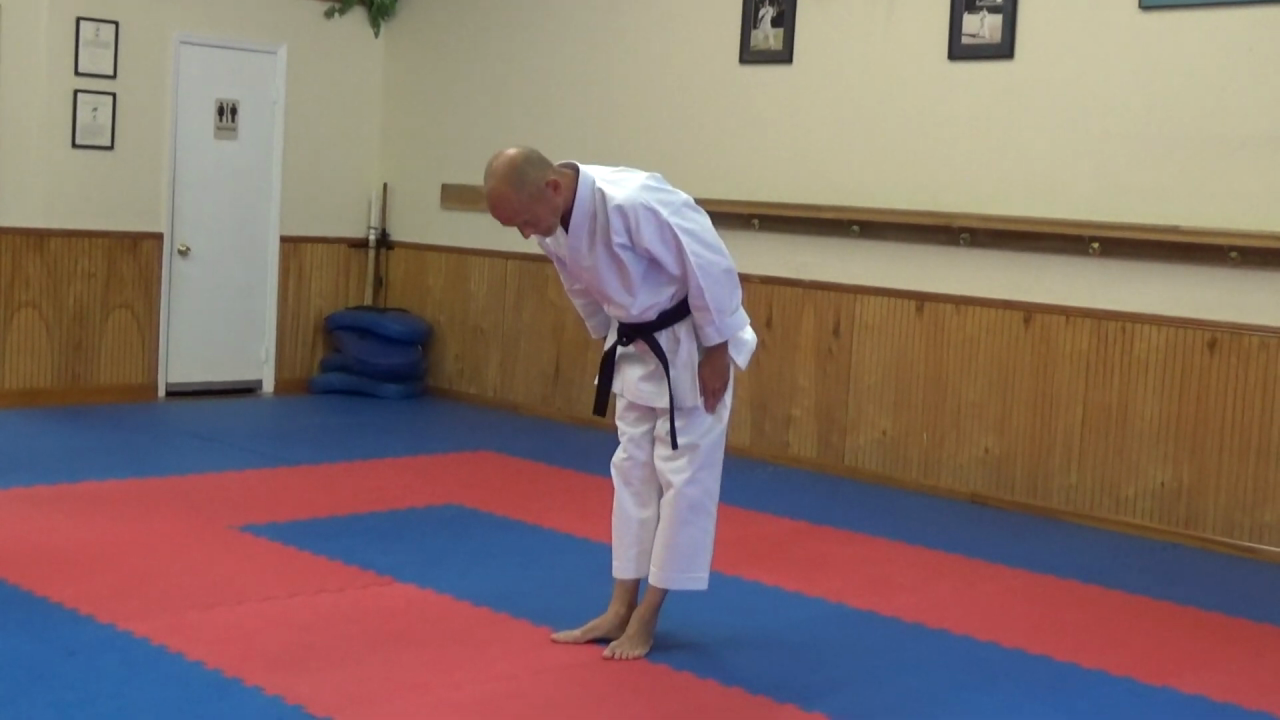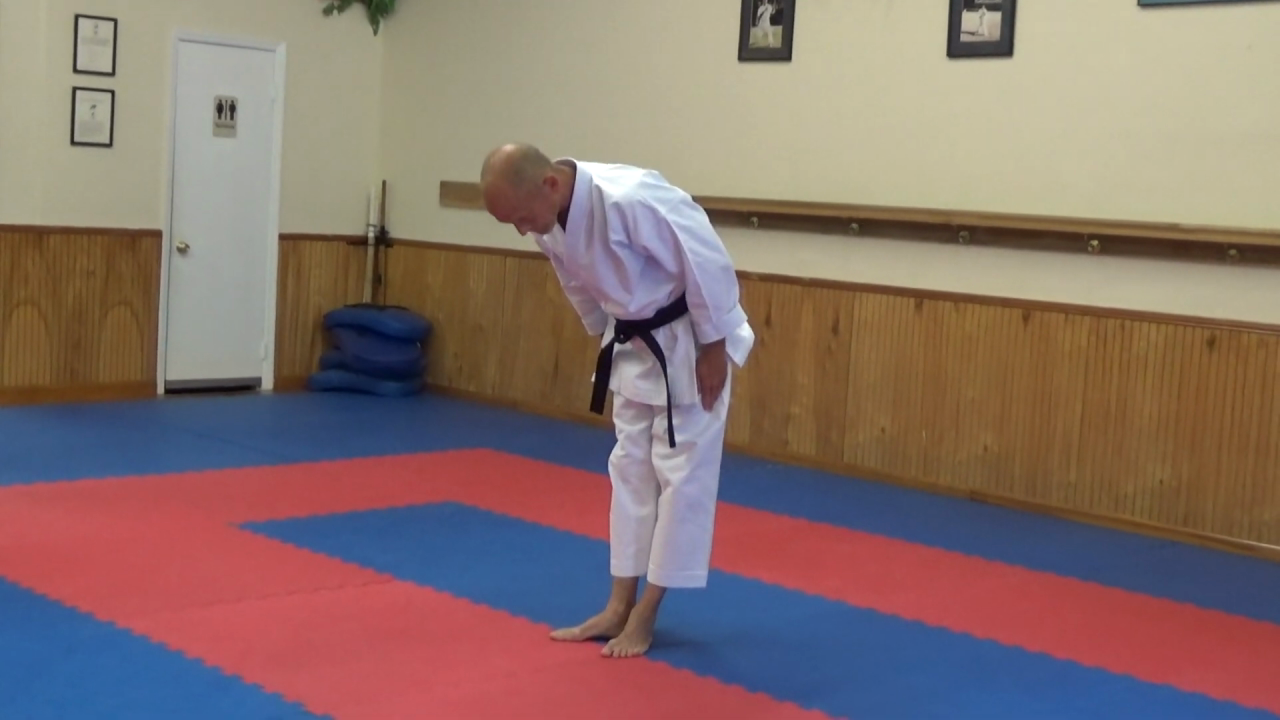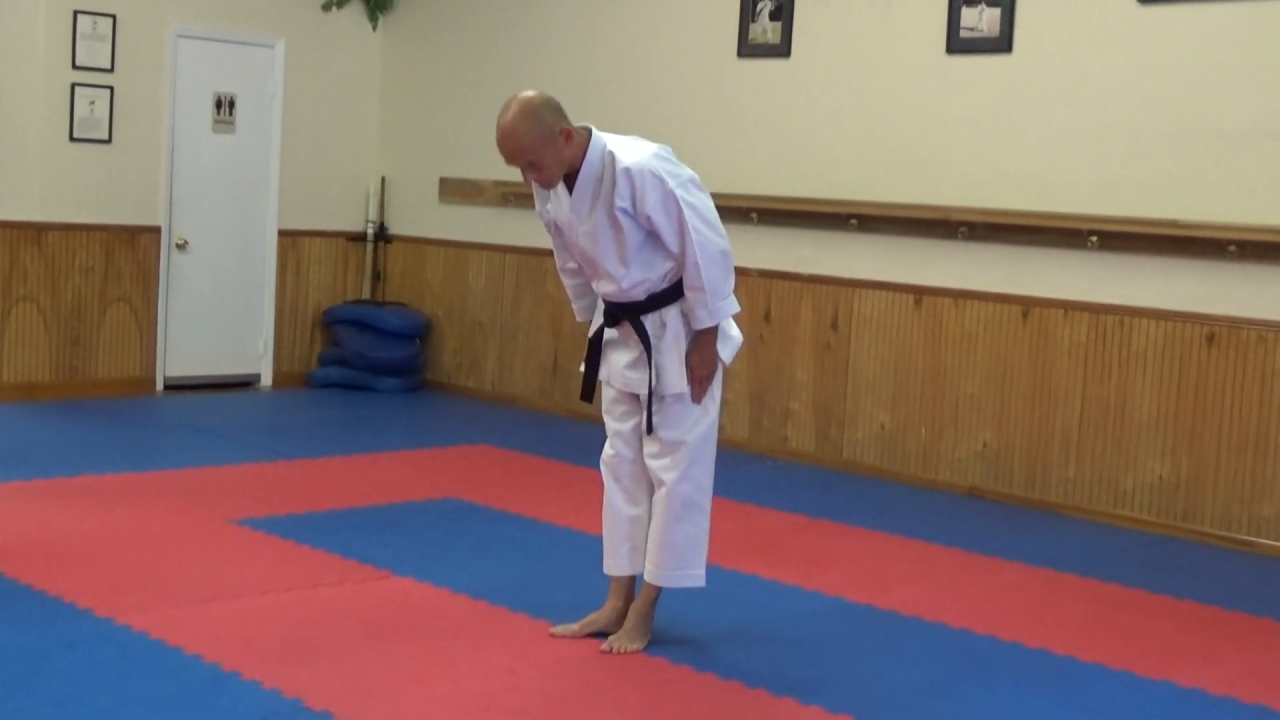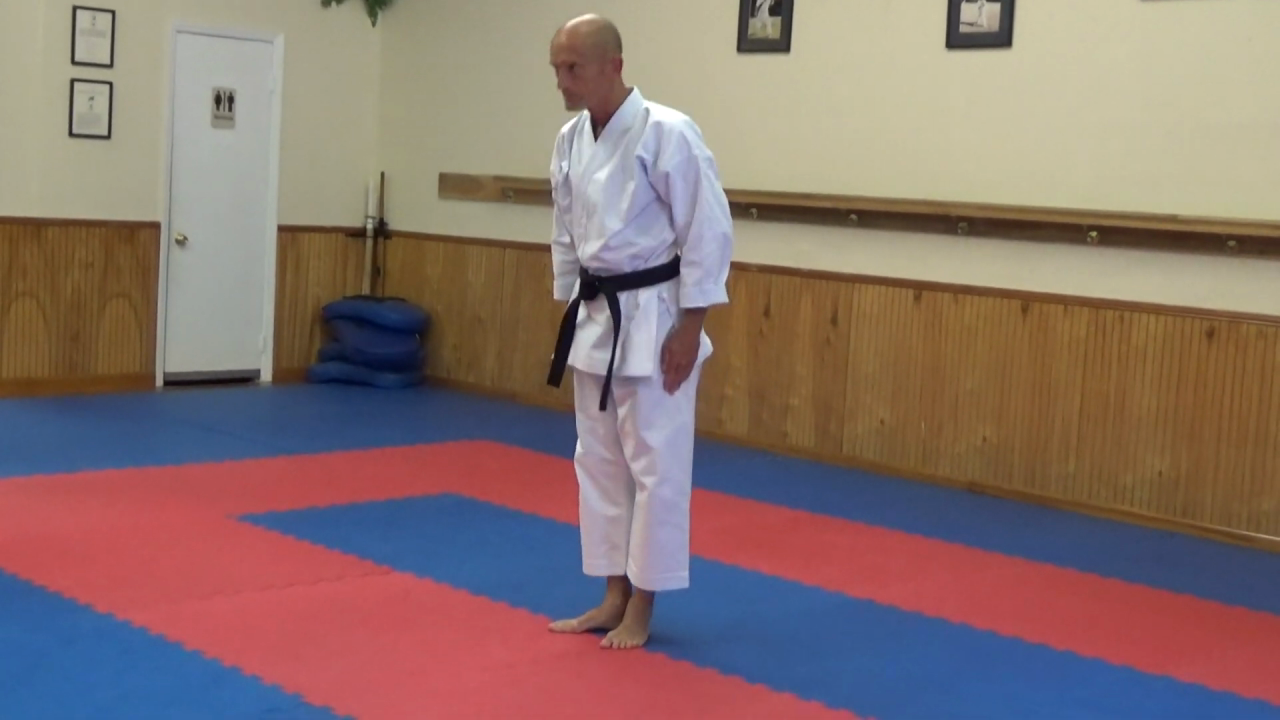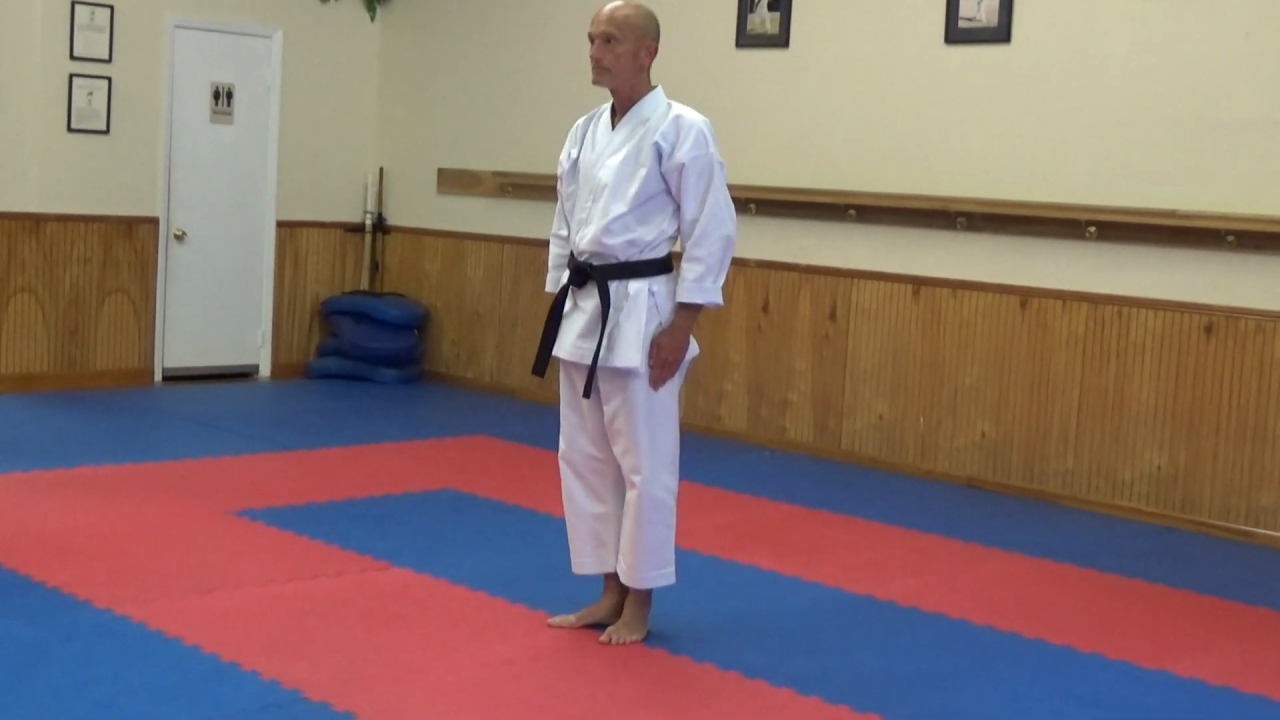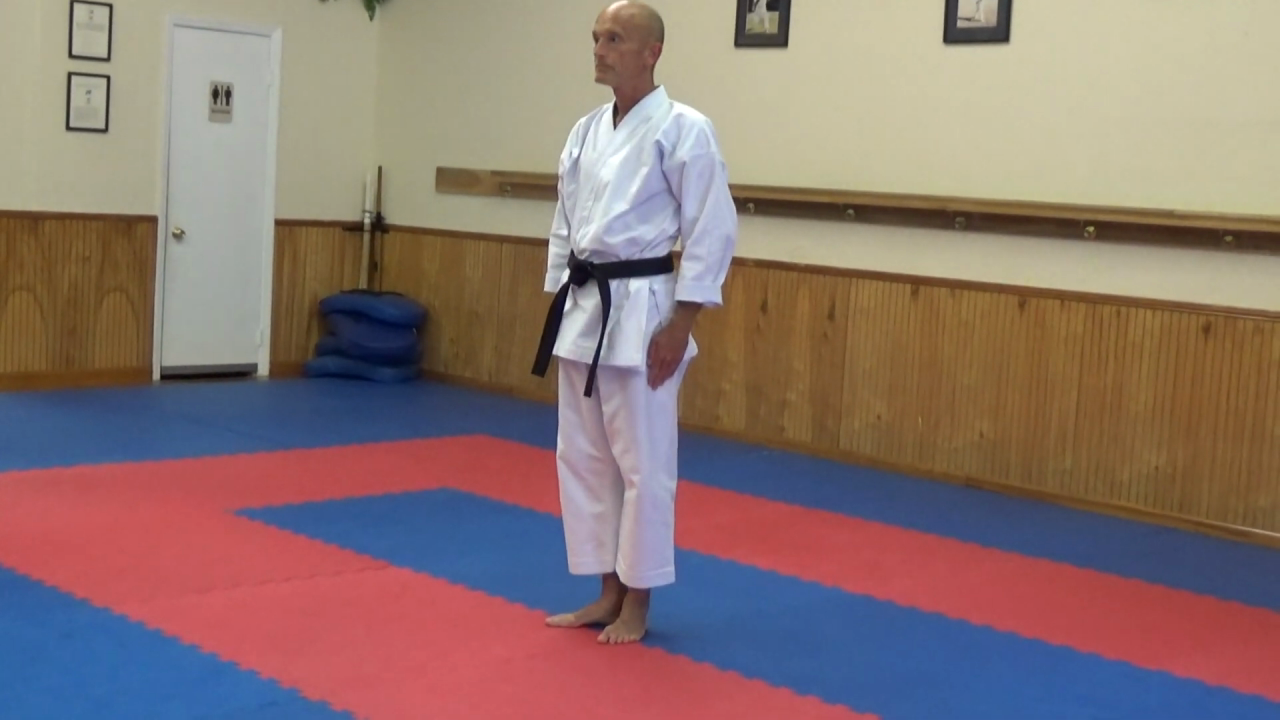
dt=0.5s
person 1, frame 1
left shoulder: (632, 202)
right shoulder: (551, 222)
left elbow: (710, 266)
left wrist: (715, 352)
right wrist: (614, 345)
left hip: (693, 340)
right hip: (638, 344)
left knee: (683, 473)
right knee: (633, 470)
left ankle: (646, 617)
right ankle: (620, 609)
person 1, frame 2
left shoulder: (631, 198)
right shoulder: (550, 216)
left elbow: (707, 264)
left wrist: (712, 350)
right wrist: (611, 342)
left hip: (689, 338)
right hip: (635, 342)
left knee: (682, 470)
right knee: (630, 468)
left ankle: (645, 613)
right ankle: (619, 606)
person 1, frame 3
left shoulder: (643, 169)
right shoulder: (551, 187)
left elbow: (707, 250)
left wrist: (704, 341)
right wrist: (598, 330)
left hip: (678, 330)
right hip: (622, 333)
left knee: (675, 468)
right knee: (622, 464)
left ankle: (643, 610)
right ankle: (617, 602)
person 1, frame 4
left shoulder: (667, 133)
right shoulder: (569, 140)
left elbow: (709, 232)
left wrist: (689, 328)
right wrist: (573, 310)
left hip: (653, 317)
right hip: (595, 317)
left knee: (655, 465)
right knee: (598, 462)
left ankle: (641, 607)
right ankle: (613, 597)
person 1, frame 5
left shoulder: (683, 129)
right shoulder: (583, 131)
left elbow: (712, 232)
left wrist: (681, 326)
right wrist: (562, 304)
left hip: (640, 310)
right hip: (581, 309)
left knee: (642, 462)
right knee: (584, 457)
left ankle: (638, 603)
right ankle: (609, 593)
person 1, frame 6
left shoulder: (683, 128)
right shoulder: (585, 130)
left elbow: (712, 231)
left wrist: (679, 324)
right wrist: (560, 304)
left hip: (640, 308)
right hip: (581, 307)
left knee: (641, 461)
right knee: (582, 456)
left ankle: (636, 602)
right ankle: (607, 592)
